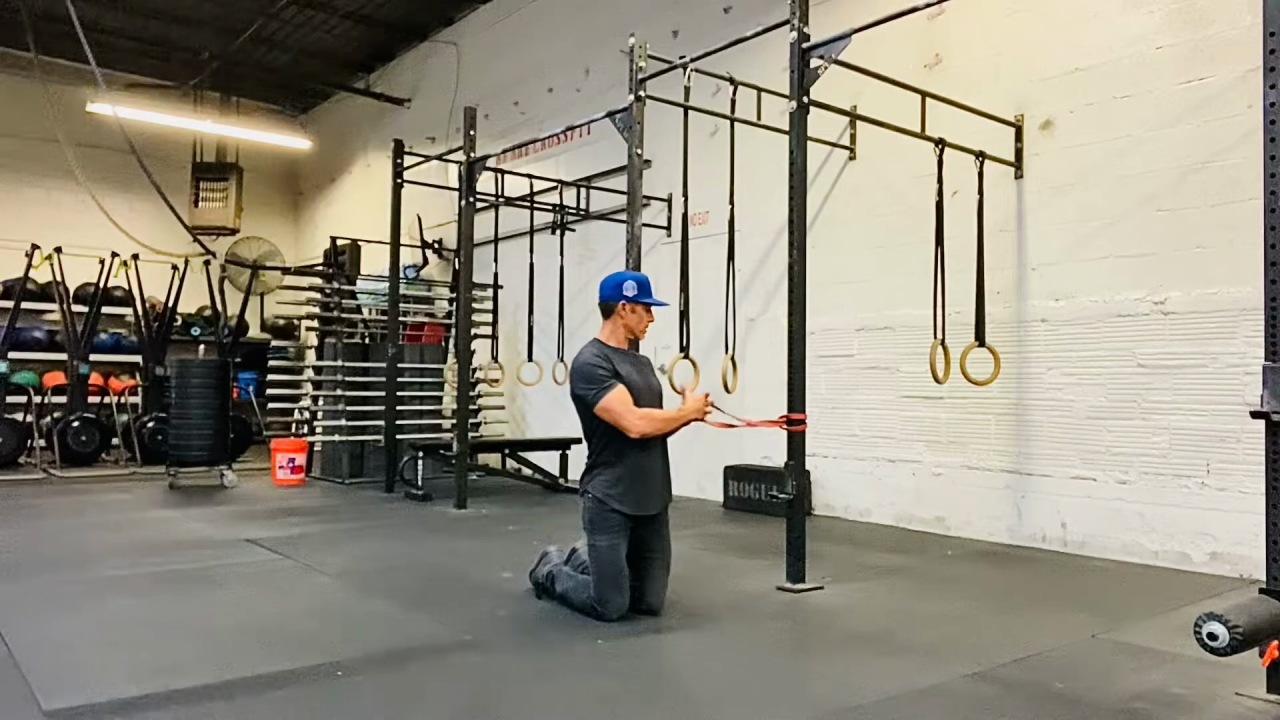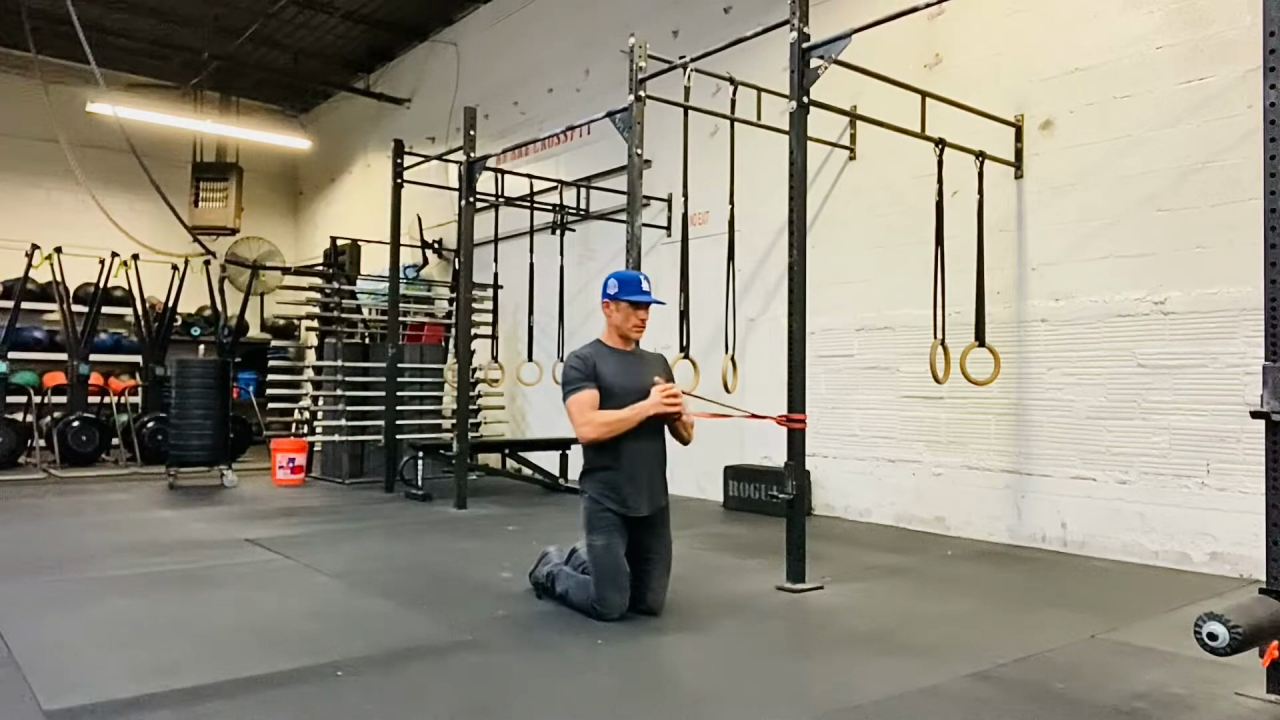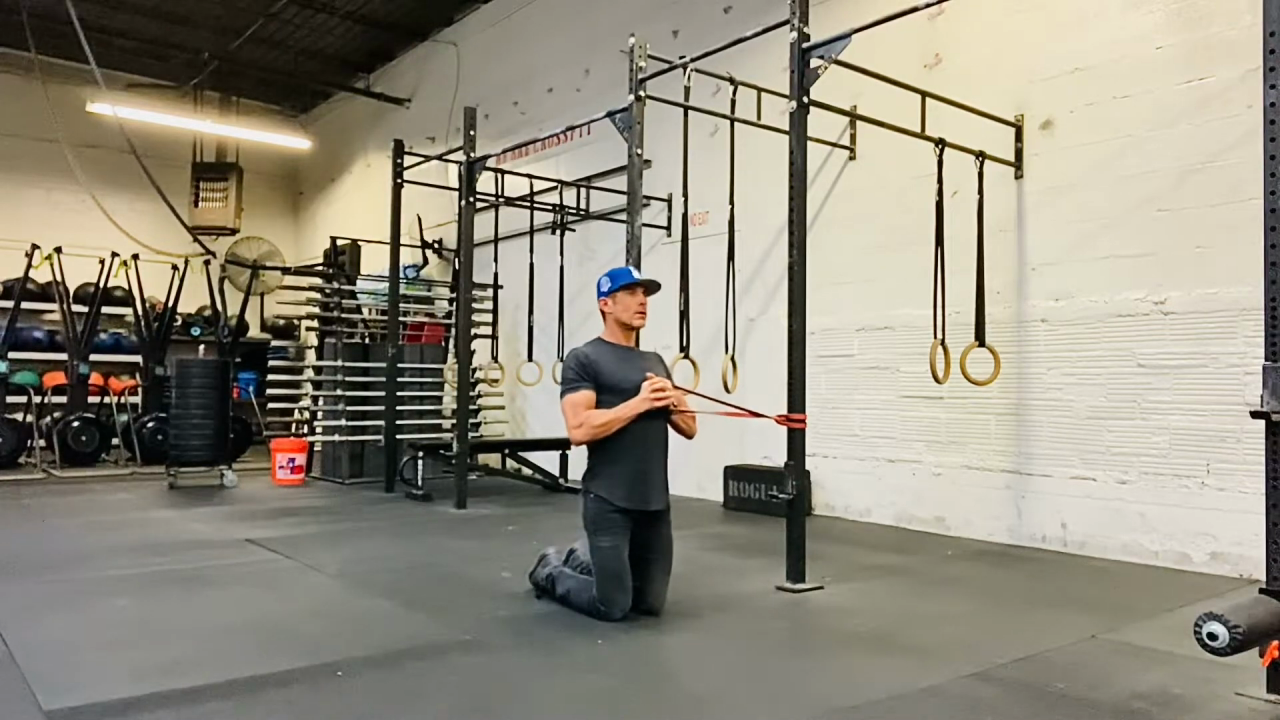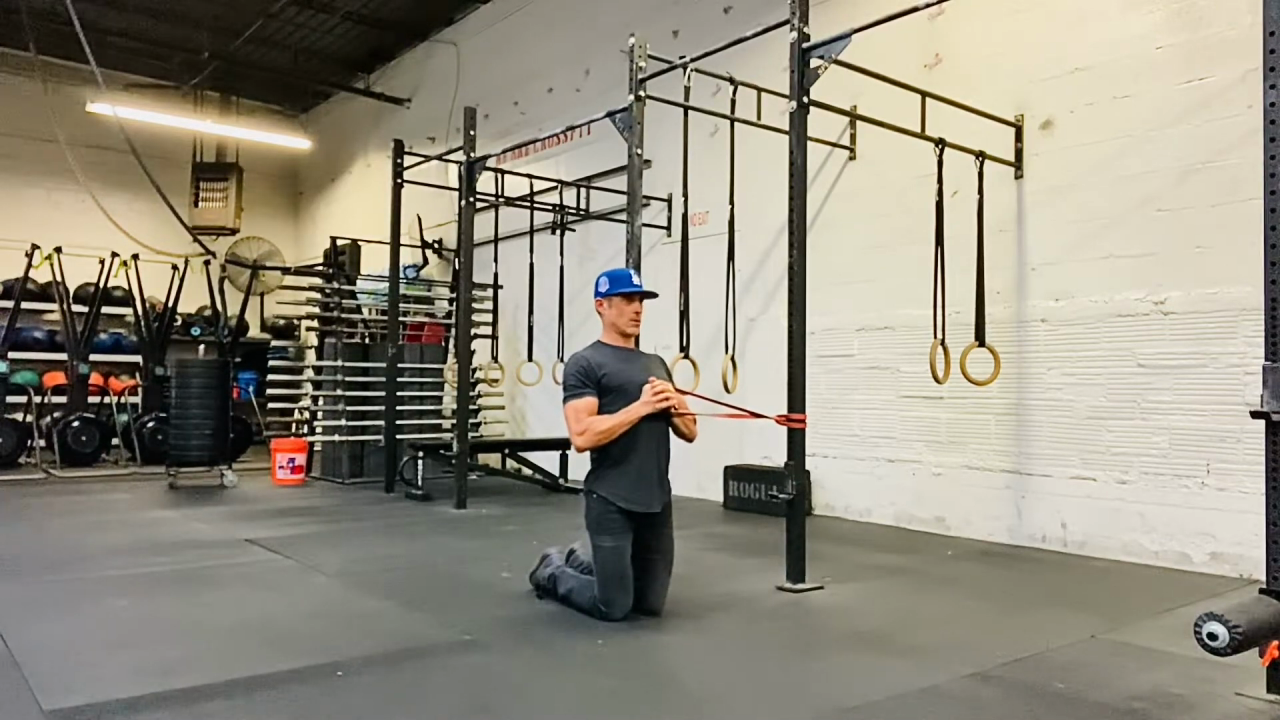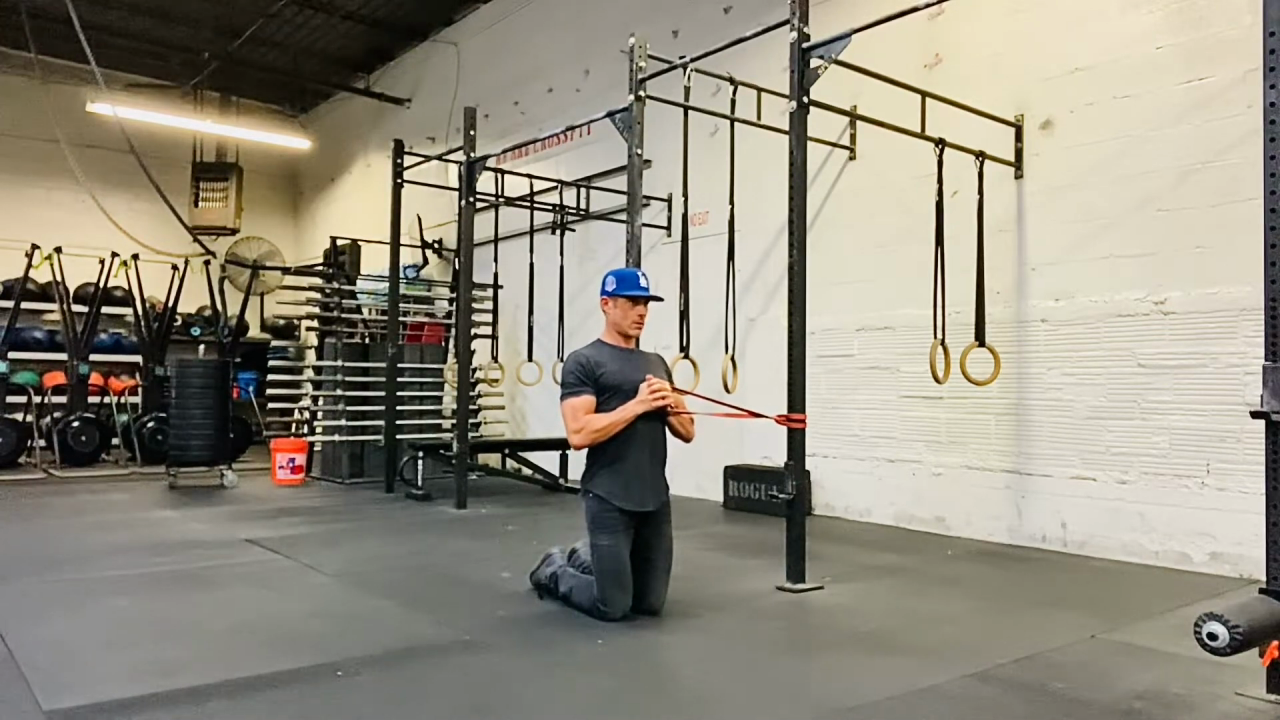
dt=1s
person 1, frame 1
left shoulder: (641, 363)
right shoulder: (591, 363)
right elbow: (635, 424)
left wrist: (688, 415)
right wrist: (688, 411)
left hip: (651, 499)
right hip: (610, 502)
left knee: (649, 603)
right knee: (611, 607)
left ankle: (583, 560)
right ankle: (551, 570)
person 1, frame 2
left shoulder: (657, 363)
right shoulder: (583, 362)
left elbow: (685, 436)
right elbow: (588, 428)
left wrist: (675, 412)
right wrist: (648, 405)
left hip: (653, 500)
right hip: (607, 501)
left knee: (650, 603)
right knee: (610, 606)
left ankle: (583, 559)
right ankle: (550, 570)
person 1, frame 3
left shoulder: (654, 362)
right shoulder: (584, 359)
left elbow: (689, 428)
right elbow: (579, 429)
left wrist: (670, 401)
right wrist: (639, 402)
left hip: (654, 499)
right hip: (608, 500)
left knee: (650, 604)
right knee: (613, 607)
left ankle: (581, 560)
right ankle: (550, 571)
person 1, frame 4
left shoulder: (655, 363)
right shoulder: (584, 363)
left elbow: (689, 432)
right elbow: (582, 436)
left wrist: (673, 404)
right wrist: (641, 406)
left hip: (657, 500)
right hip: (611, 502)
left knee: (650, 604)
right knee: (614, 608)
left ankle: (582, 560)
right ankle: (552, 571)
person 1, frame 5
left shoulder: (656, 363)
right shoulder: (584, 362)
left elbow: (687, 432)
right elbow: (578, 434)
left wrist: (669, 404)
right wrist: (637, 405)
left hip: (655, 499)
right hip: (609, 500)
left knee: (650, 604)
right knee: (613, 607)
left ankle: (584, 559)
right ankle: (553, 571)
